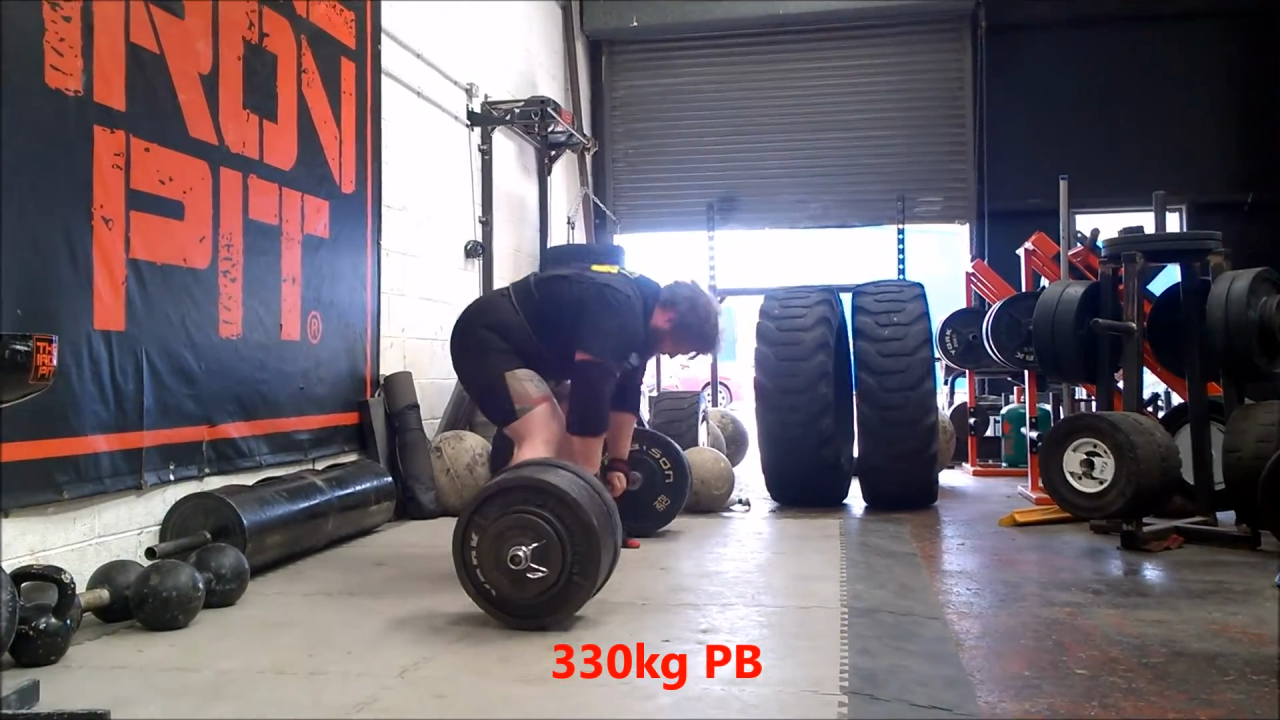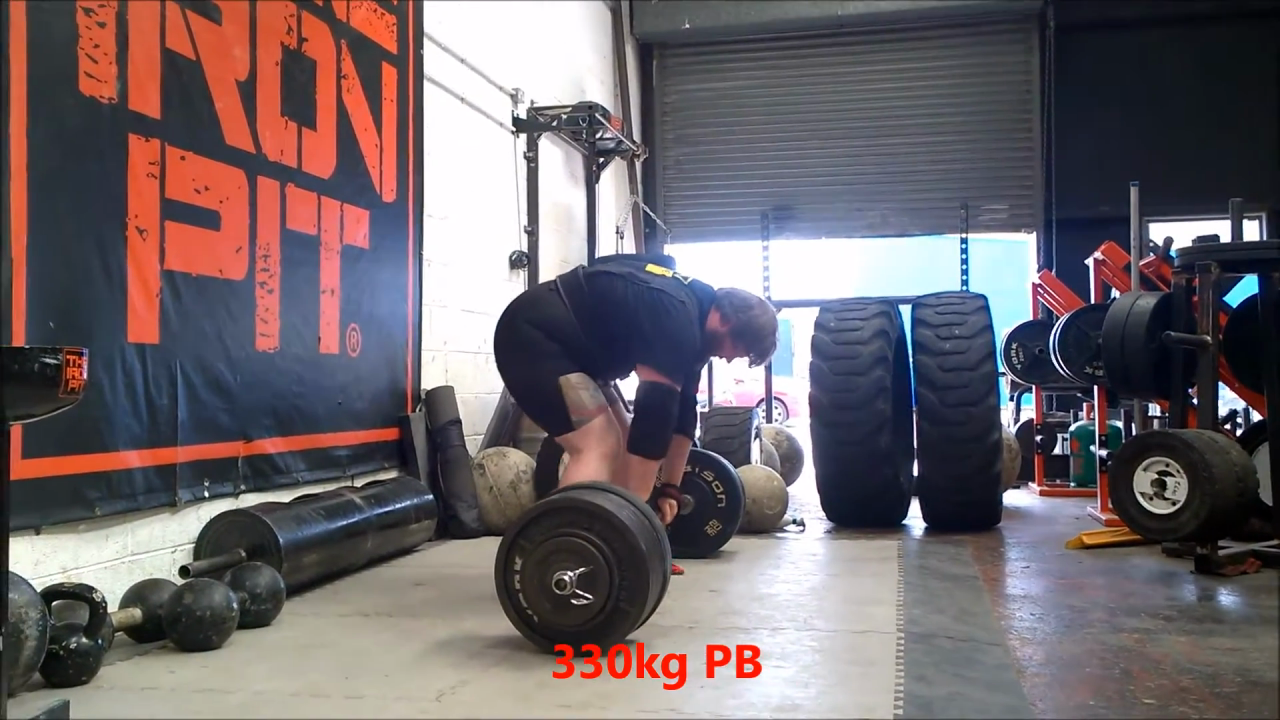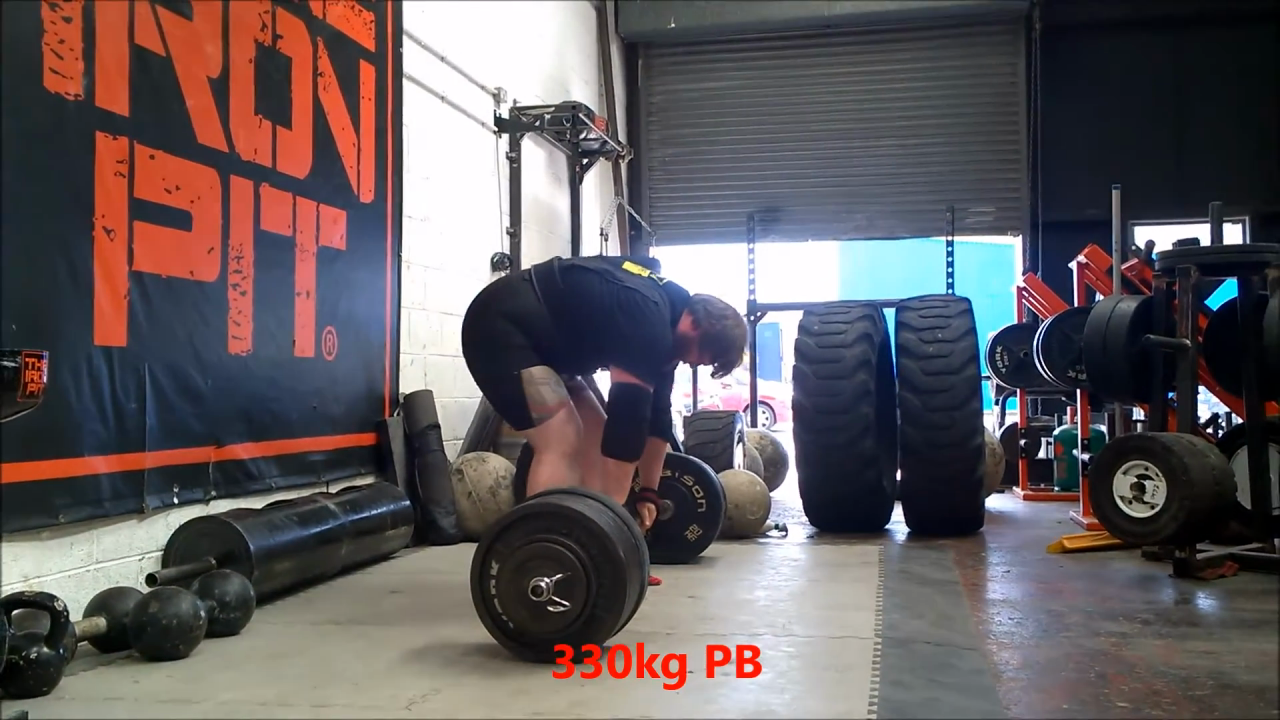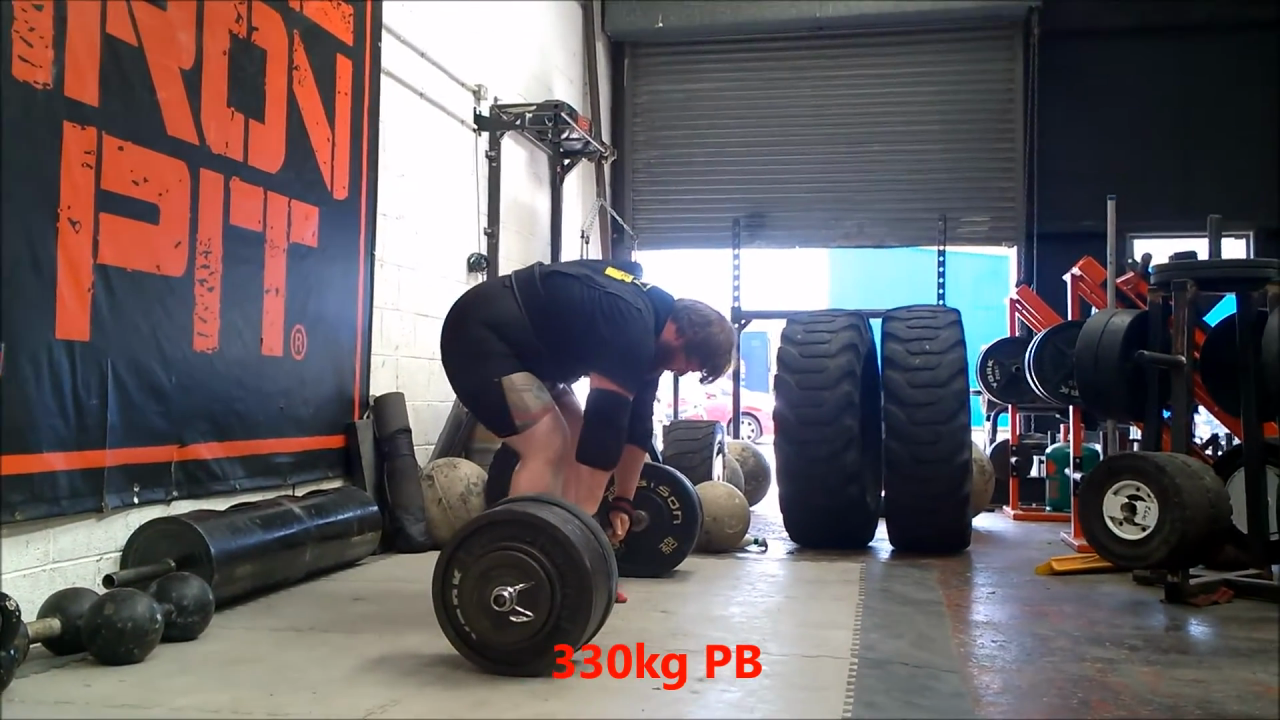
dt=0.7s
person 1, frame 1
left shoulder: (639, 316)
right shoulder: (620, 309)
left elbow: (626, 392)
right elbow: (591, 392)
left wrist: (618, 463)
left hip: (525, 348)
right hip: (488, 339)
left knee: (576, 439)
right knee: (543, 437)
person 1, frame 2
left shoulder: (694, 317)
right shoulder: (678, 325)
left elbow: (682, 407)
right elbow: (656, 415)
left wrist: (670, 490)
left hip: (569, 345)
right hip: (533, 336)
left knee: (622, 441)
right knee: (598, 446)
person 1, frame 3
left shoulder: (666, 316)
right shoulder: (648, 321)
left elbow: (655, 410)
right elbow: (628, 414)
left wrist: (648, 493)
left hip: (538, 337)
right hip: (501, 328)
left knee: (593, 438)
right knee: (562, 442)
person 1, frame 4
left shoulder: (651, 323)
right shoulder: (629, 329)
left elbow: (636, 420)
right elbow: (605, 421)
left wrist: (622, 502)
left hip: (519, 343)
right hip: (480, 334)
left knee: (575, 444)
right knee: (547, 448)
